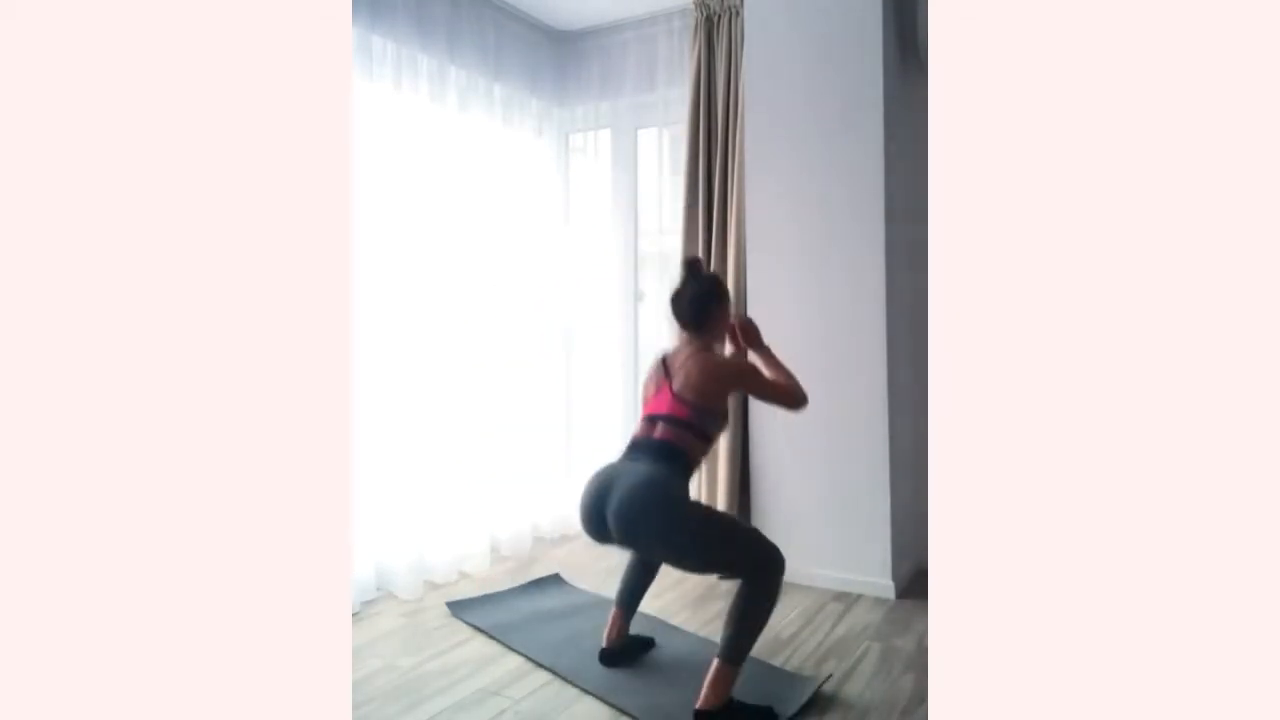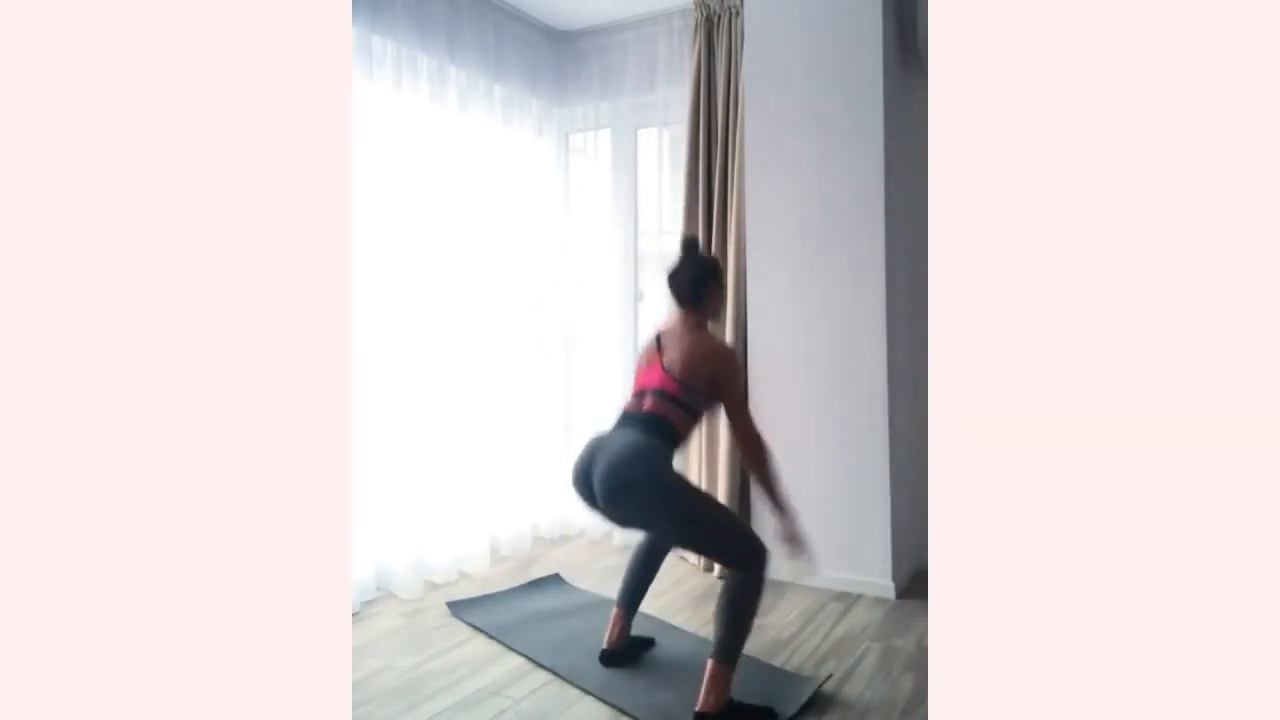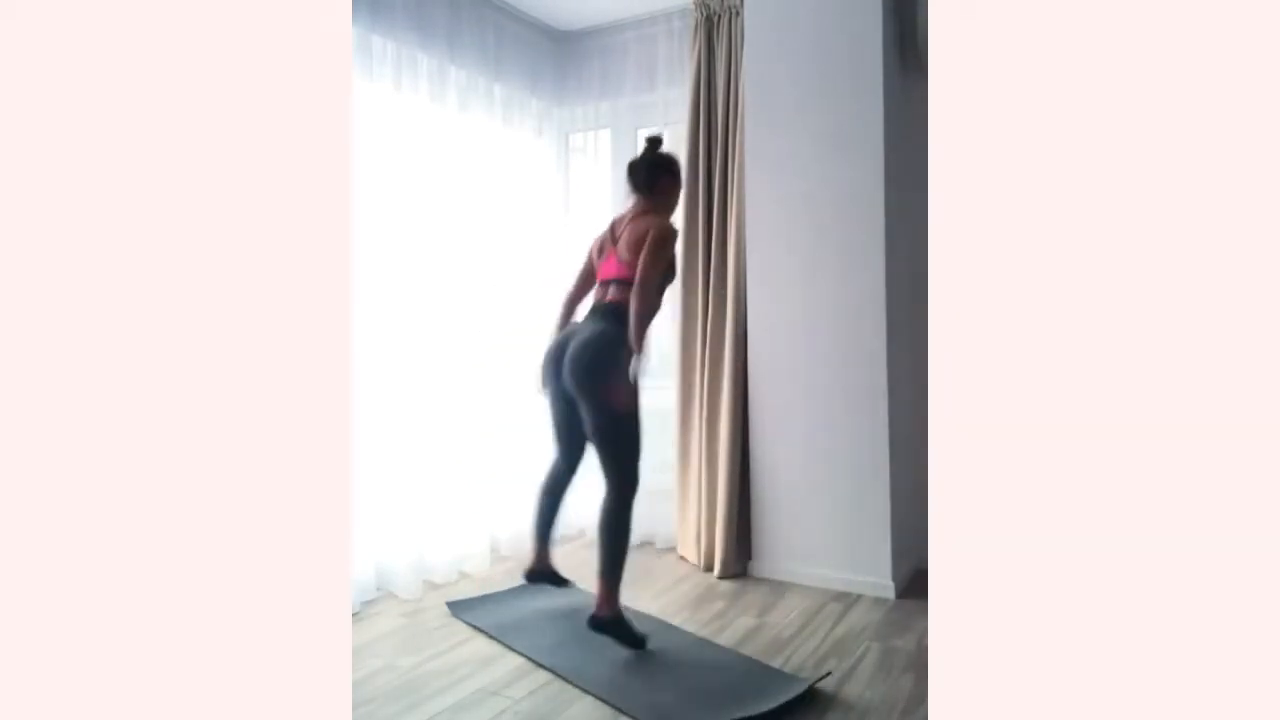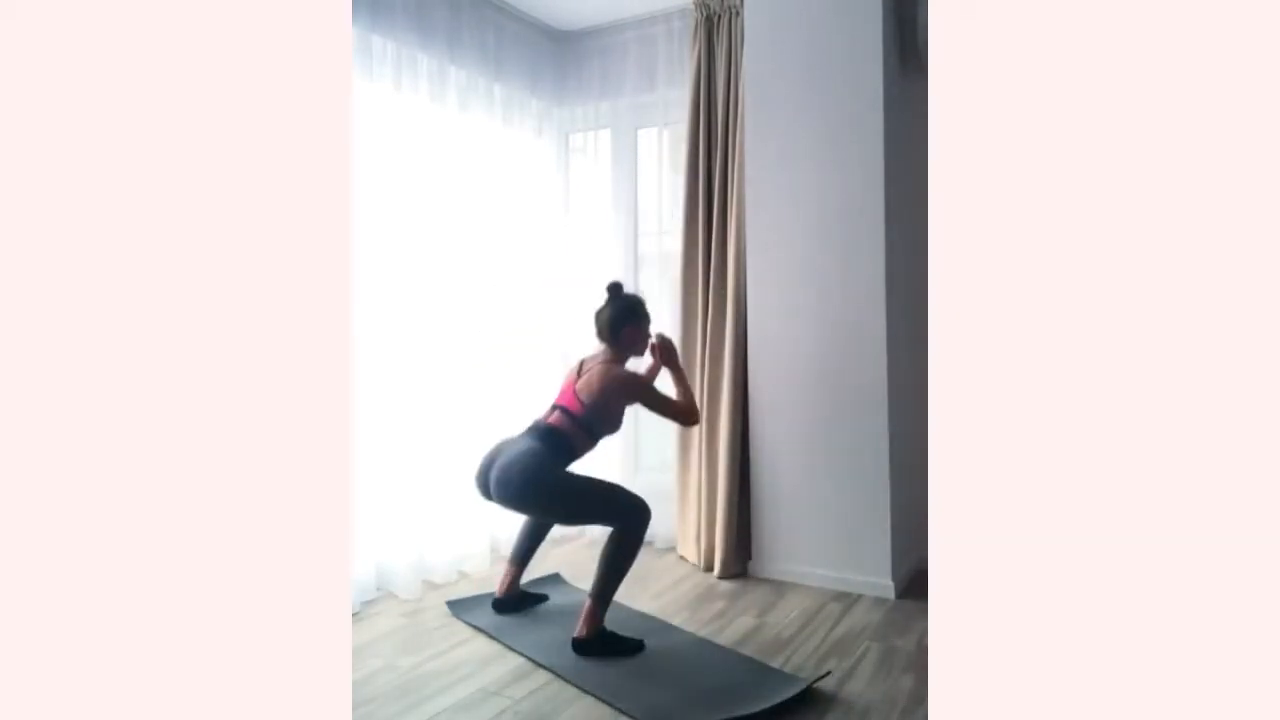
dt=0.3s
person 1, frame 1
left shoulder: (660, 367)
right shoulder: (724, 368)
right elbow: (796, 398)
right wrist: (756, 347)
left hip: (598, 498)
right hip: (649, 502)
left knee: (657, 538)
right knee: (765, 566)
left ankle: (615, 639)
person 1, frame 2
left shoulder: (653, 346)
right shoulder: (717, 354)
right elbow: (746, 443)
right wrist: (783, 512)
left hip: (588, 465)
right hip: (632, 474)
left knee: (663, 530)
right knee: (748, 555)
left ankle: (616, 640)
person 1, frame 3
left shoulder: (608, 232)
right shoulder: (660, 230)
right elbow: (640, 298)
right wrist: (627, 365)
left hip: (565, 349)
right hip: (602, 355)
left knee: (566, 459)
right knee: (622, 482)
left ankle: (539, 561)
right ankle: (606, 610)
person 1, frame 4
left shoulder: (586, 364)
right shoulder: (623, 379)
right elbow: (689, 416)
left wrist: (654, 370)
right wrist: (674, 367)
left hip: (494, 465)
right hip: (523, 477)
left knee: (550, 498)
right knee: (633, 515)
left ankle: (508, 590)
right ankle: (590, 631)
